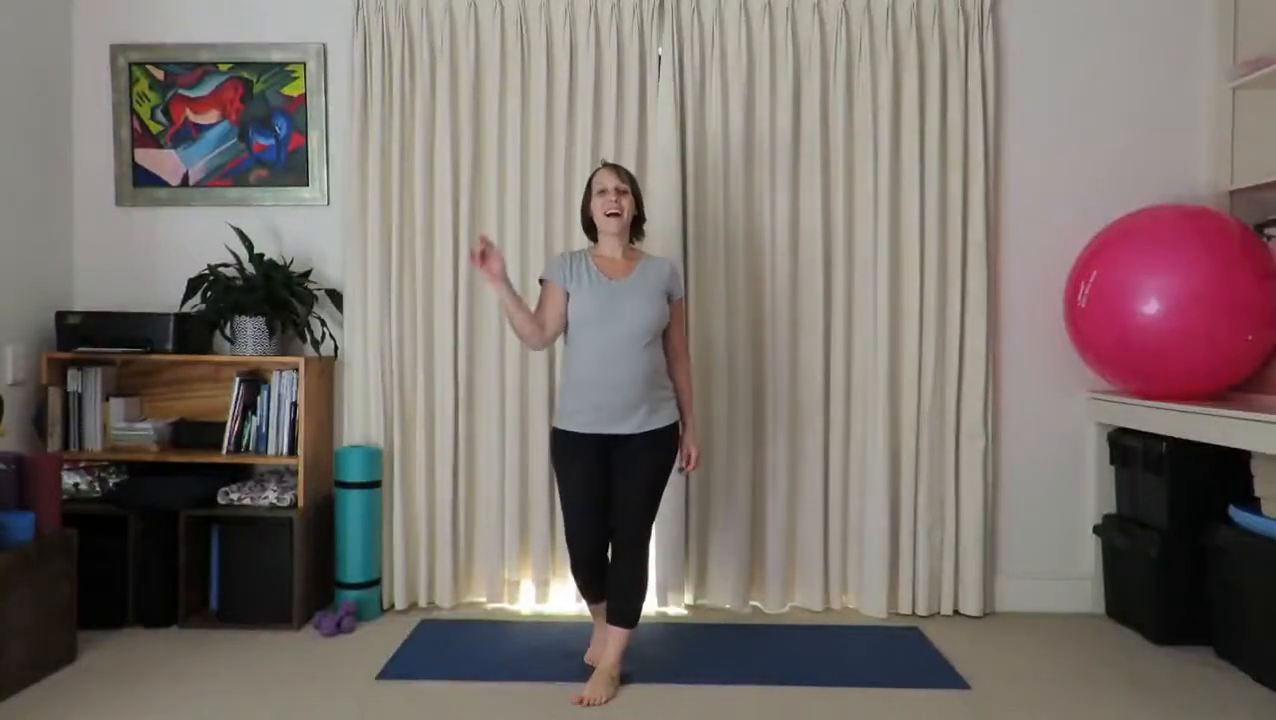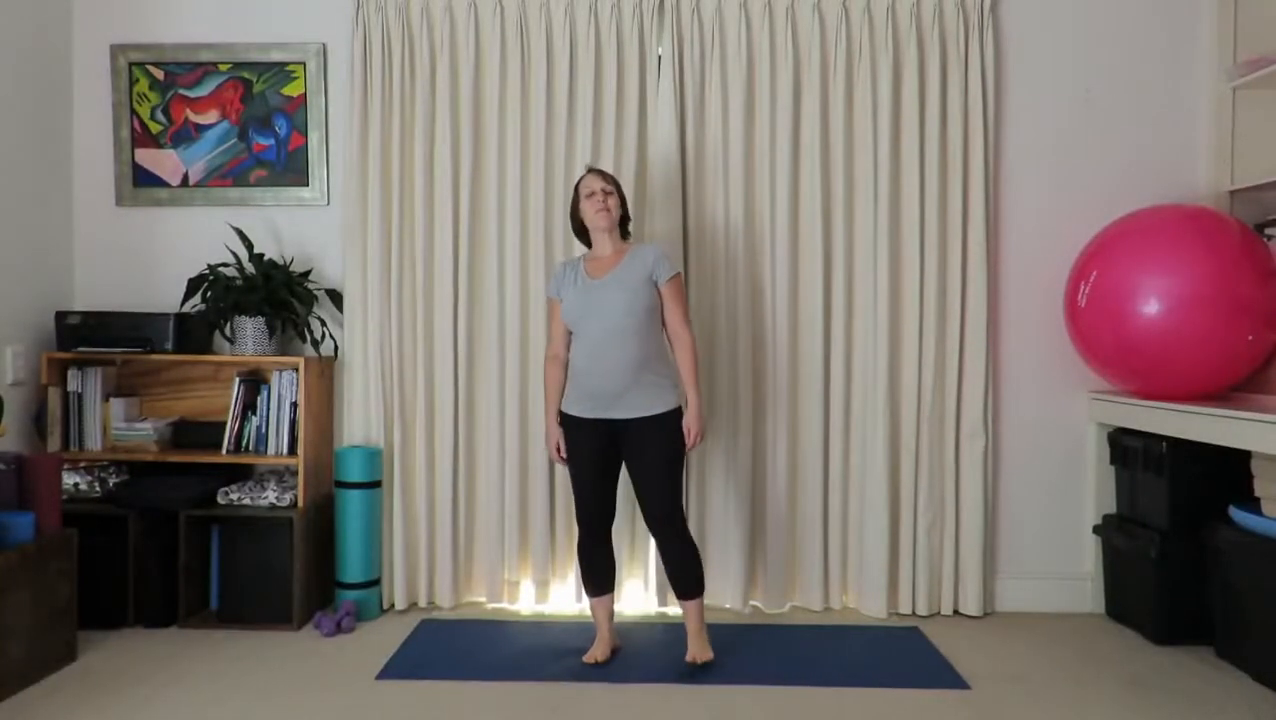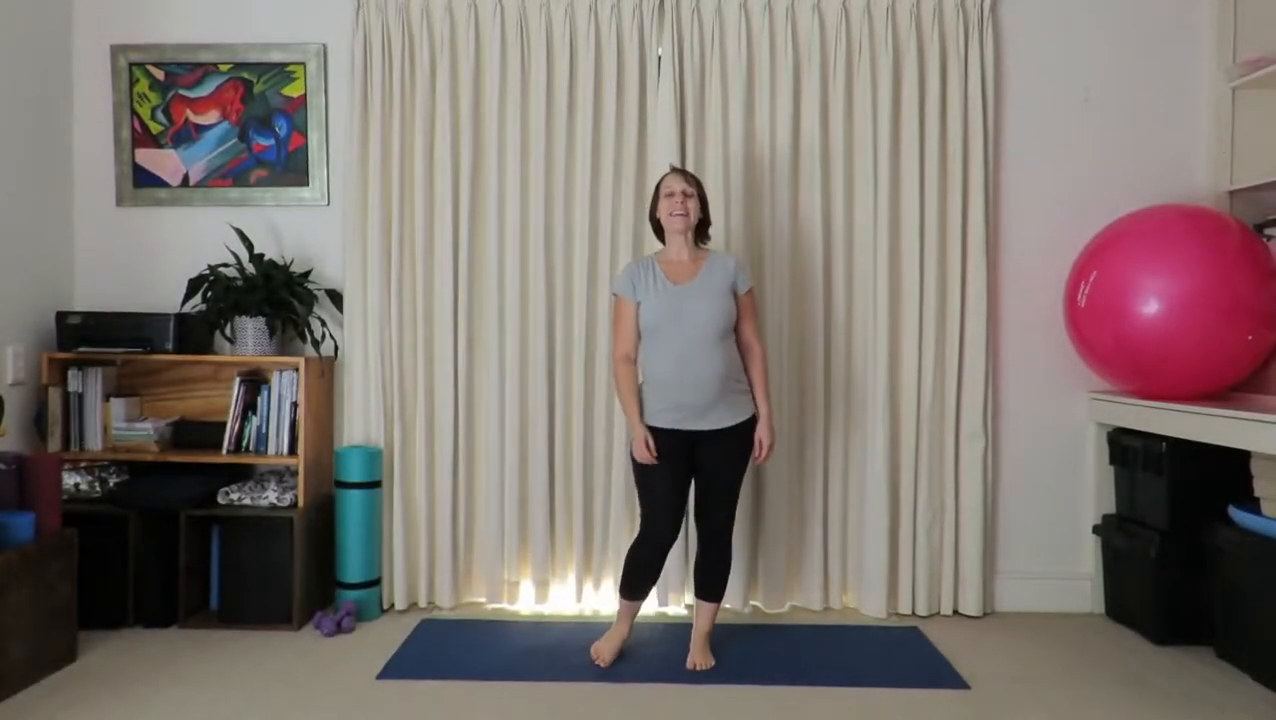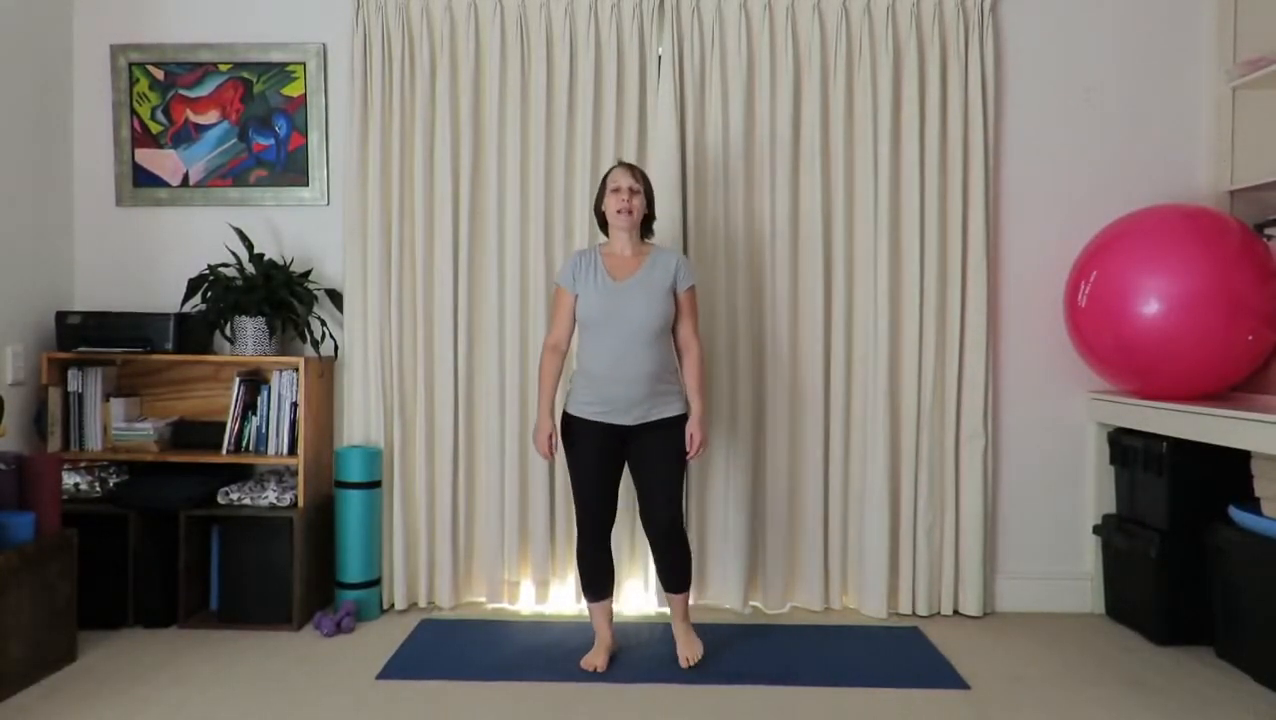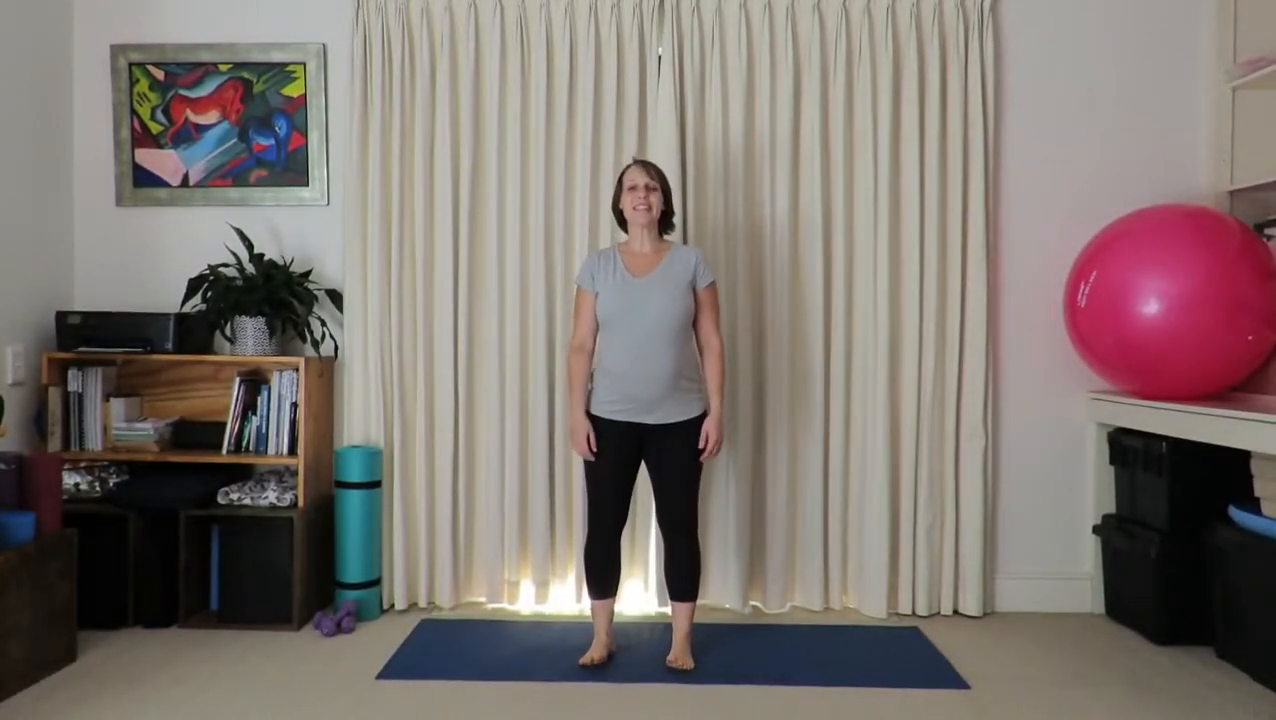
dt=1s
person 1, frame 1
left shoulder: (664, 273)
right shoulder: (567, 267)
left elbow: (678, 358)
right elbow: (538, 336)
left wrist: (689, 427)
right wrist: (500, 283)
left hip: (649, 430)
right hip: (577, 429)
left knee: (630, 541)
right knee: (585, 544)
left ankle: (610, 662)
right ankle: (601, 625)
person 1, frame 2
left shoulder: (653, 260)
right shoulder: (565, 275)
left elbow: (680, 336)
right elbow: (556, 354)
left wrist: (693, 402)
right wrist: (551, 419)
left hip: (652, 414)
right hip: (585, 419)
left knee: (665, 519)
right knee: (592, 524)
left ankle: (696, 630)
right ankle: (604, 633)
person 1, frame 3
left shoulder: (729, 269)
right shoulder: (636, 275)
left elbow: (751, 347)
right elbow: (624, 357)
left wrist: (764, 414)
right wrist: (634, 423)
left hip: (727, 426)
right hip: (662, 427)
left knee: (715, 530)
right knee: (659, 532)
left ankle: (700, 637)
right ankle: (622, 625)
person 1, frame 4
left shoulder: (672, 266)
right shoulder: (578, 266)
left elbow: (689, 347)
right elbow: (555, 344)
left wrist: (697, 413)
right wrist: (544, 413)
left hip: (660, 420)
right hip: (590, 420)
left knee: (664, 524)
right knee: (593, 527)
left ankle: (683, 626)
right ankle: (603, 637)
person 1, frame 5
left shoulder: (691, 263)
right shoulder: (597, 265)
left elbow: (710, 344)
right elbow: (581, 346)
left wrist: (715, 411)
right wrist: (577, 412)
left hip: (678, 420)
right hip: (609, 419)
left knee: (679, 525)
right knee: (603, 525)
left ankle: (681, 640)
right ankle: (601, 636)
